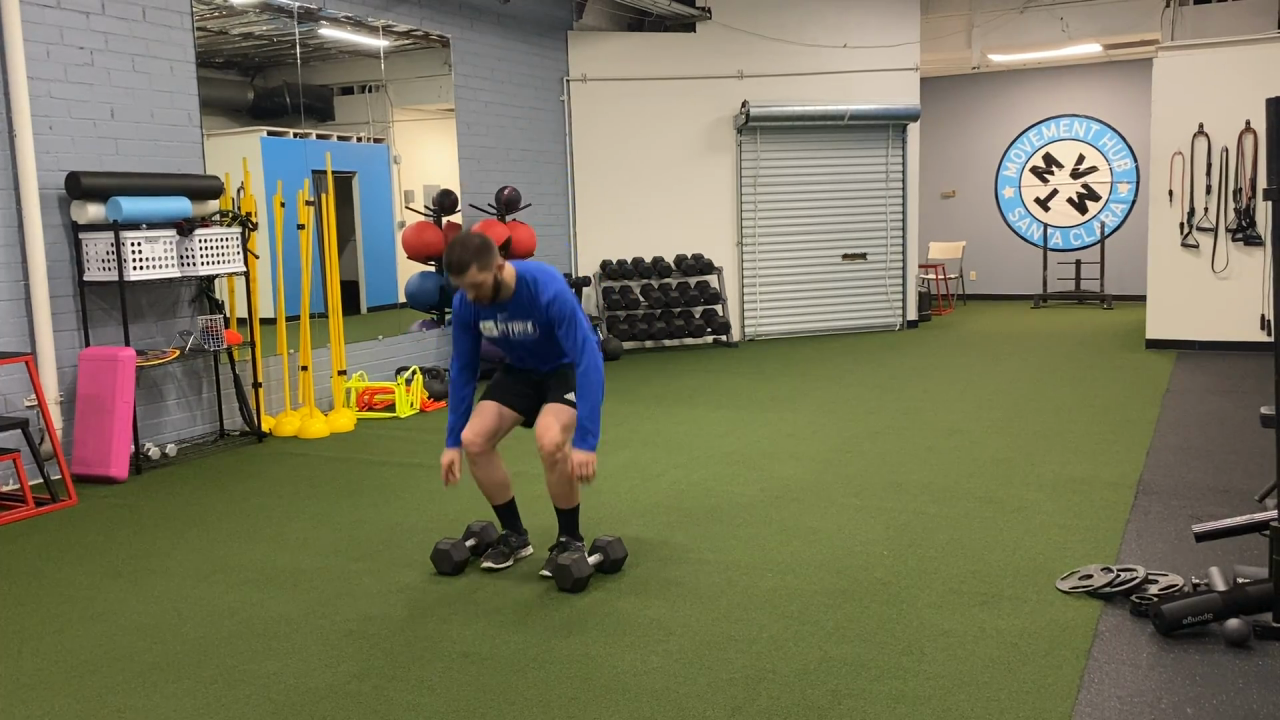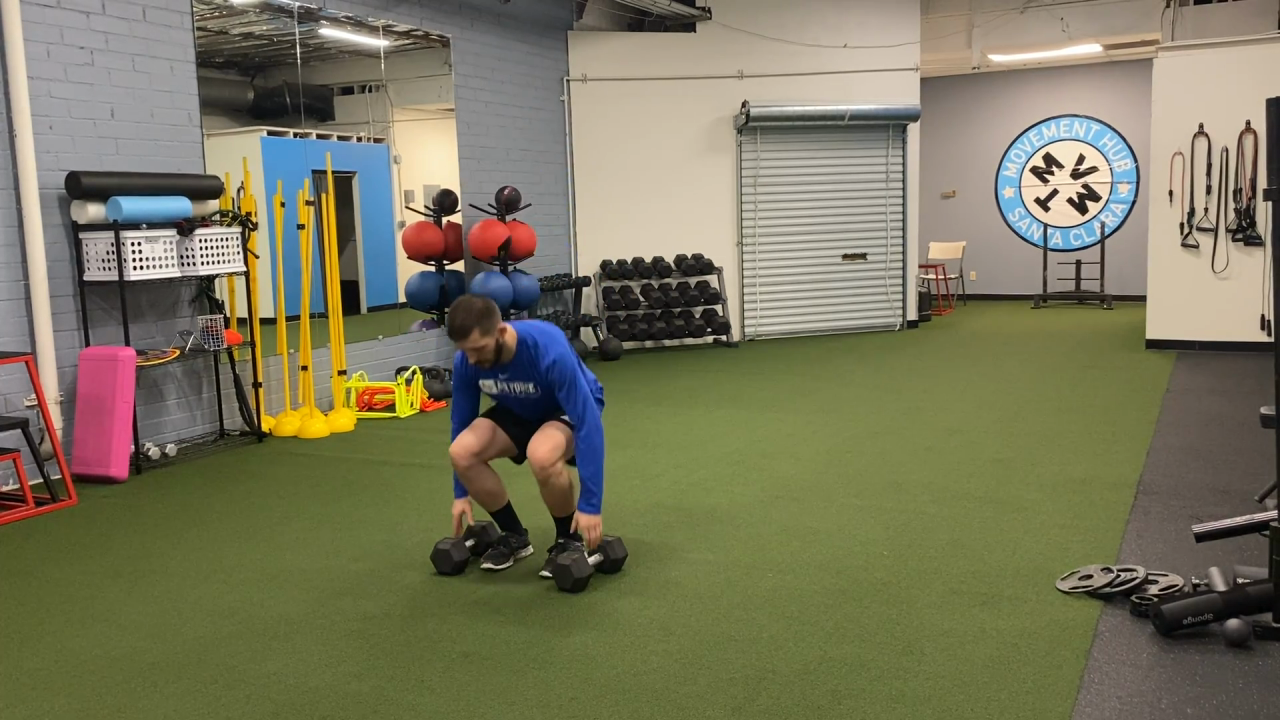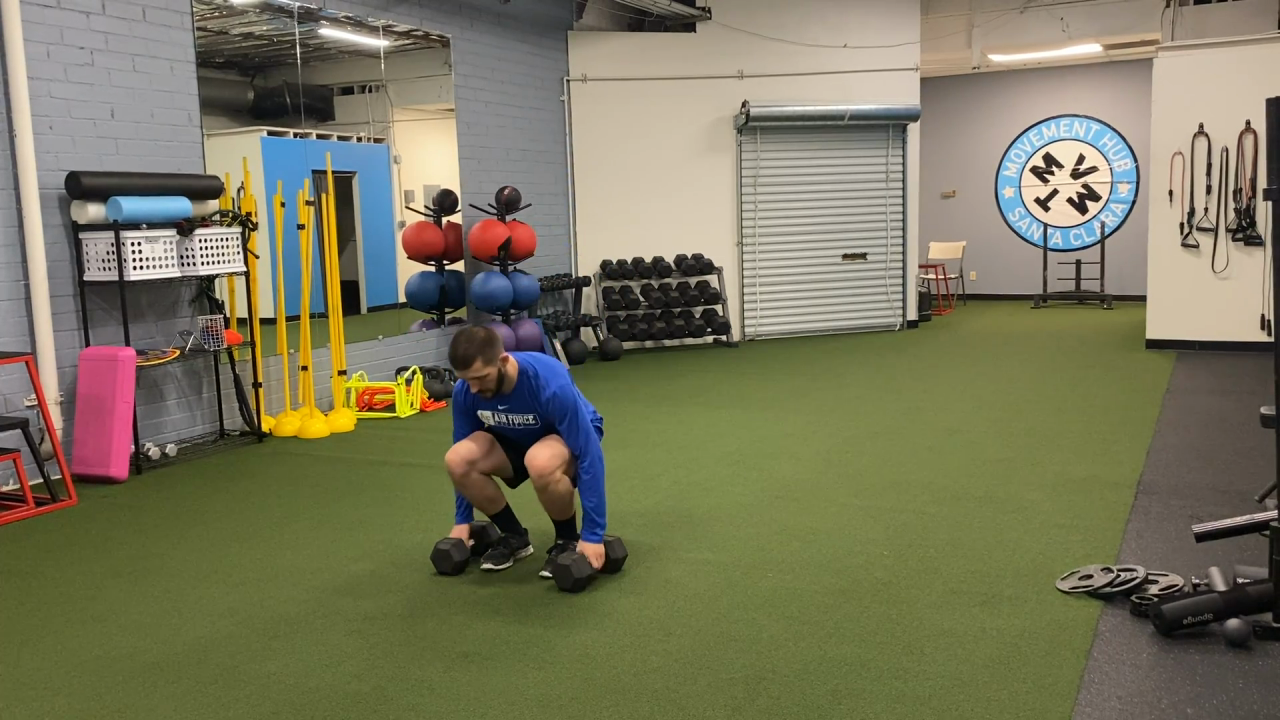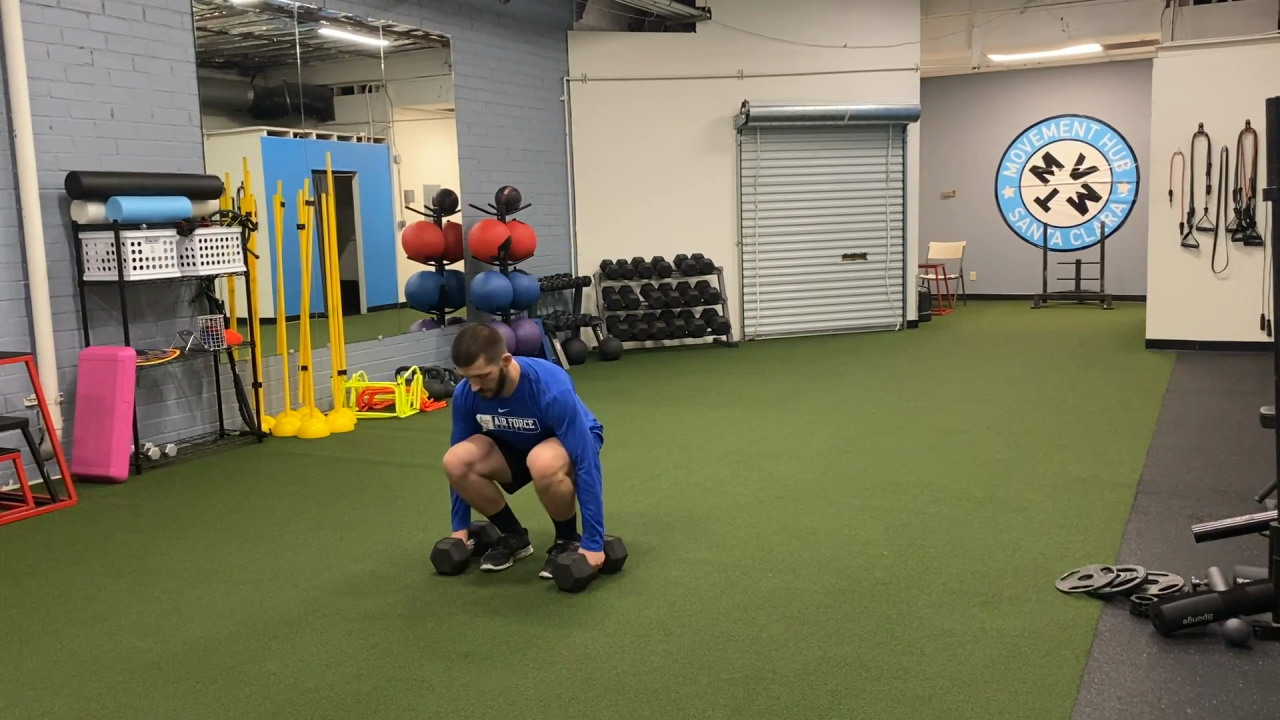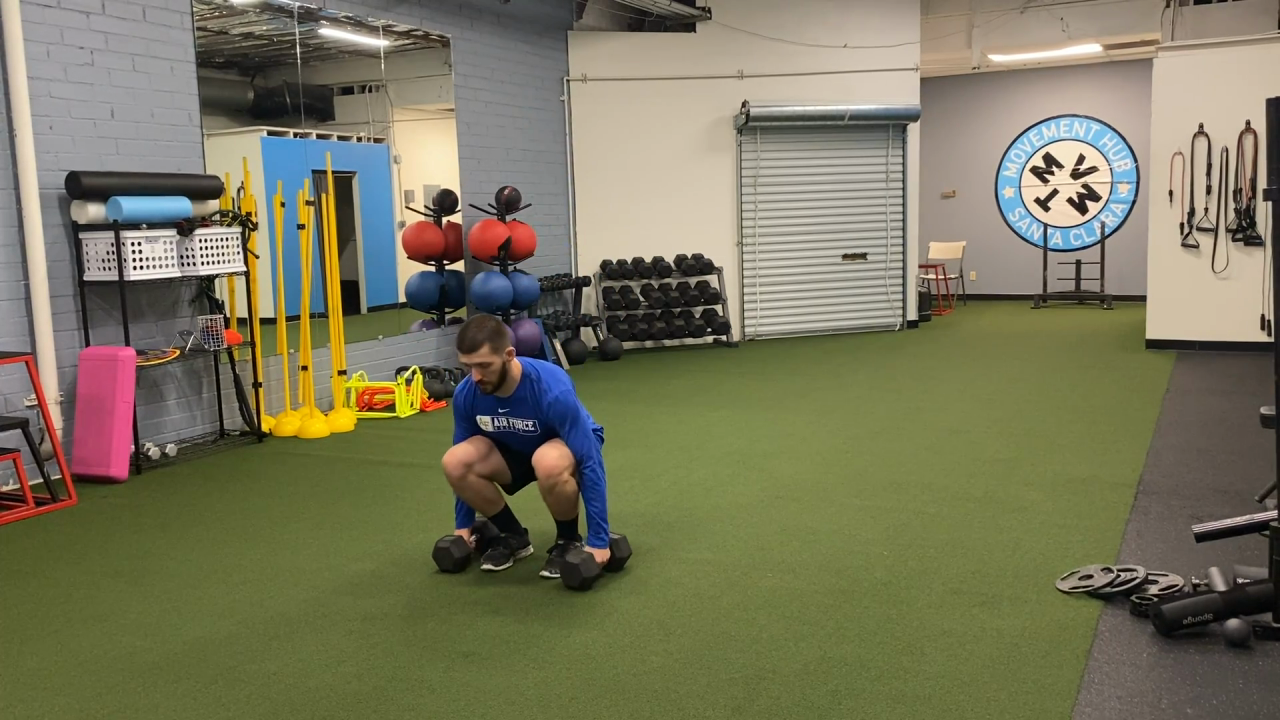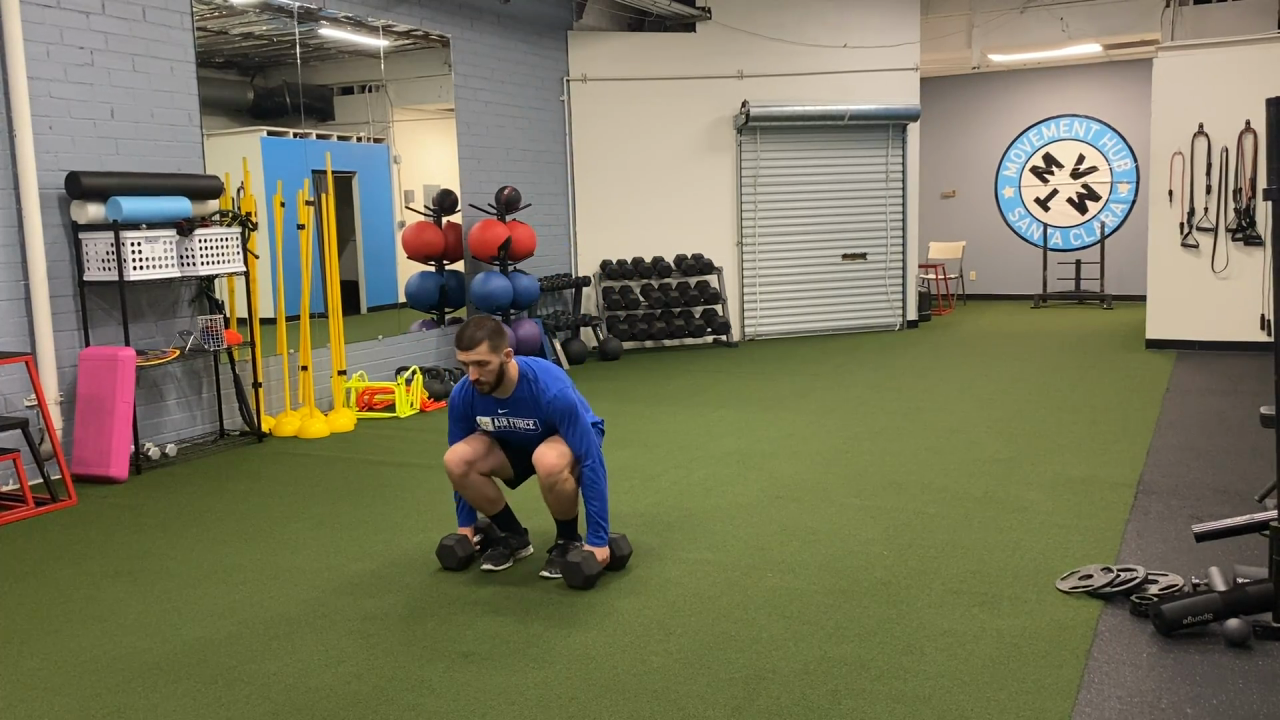
dt=0.2s
person 1, frame 1
left shoulder: (548, 291)
right shoulder: (466, 301)
left elbow: (588, 362)
right elbow: (463, 369)
left wrist: (585, 441)
right wrist: (453, 441)
left hip: (568, 366)
right hip: (520, 369)
left knee: (550, 441)
right knee: (475, 441)
left ankle: (570, 539)
right ankle: (514, 534)
person 1, frame 2
left shoulder: (549, 352)
right shoulder: (466, 361)
left elbow: (588, 425)
right elbow: (463, 421)
left wrist: (589, 506)
right wrist: (461, 492)
left hip: (571, 407)
right hip: (520, 411)
left knee: (542, 456)
right knee: (462, 453)
left ankle: (569, 540)
right ankle: (514, 535)
person 1, frame 3
left shoulder: (551, 385)
right shoulder: (465, 391)
left elbow: (590, 457)
right elbow: (463, 447)
left wrist: (592, 535)
right wrist: (462, 519)
left hip: (571, 436)
right hip: (518, 438)
left knee: (541, 464)
right knee: (456, 460)
left ankle: (567, 541)
right ankle: (513, 536)
person 1, frame 4
left shoulder: (552, 390)
right shoulder: (465, 395)
left elbow: (586, 463)
right elbow: (462, 462)
left wrist: (592, 543)
right wrist: (460, 526)
left hip: (573, 444)
right hip: (516, 445)
left knee: (543, 464)
right knee: (455, 462)
left ankle: (568, 540)
right ankle: (513, 536)
person 1, frame 5
left shoulder: (553, 391)
right shoulder: (466, 394)
left elbow: (590, 462)
right elbow: (464, 464)
left wrist: (598, 541)
right wrist: (463, 525)
left hip: (571, 447)
right hip: (515, 450)
left knee: (549, 464)
right knee: (454, 462)
left ankle: (569, 541)
right ankle: (513, 535)
person 1, frame 6
left shoulder: (552, 390)
right shoulder: (463, 395)
left elbow: (591, 461)
right elbow: (462, 455)
left wrist: (598, 539)
right wrist: (466, 524)
left hip: (571, 444)
right hip: (516, 444)
left knee: (549, 463)
right knee: (455, 461)
left ankle: (568, 541)
right ankle: (513, 536)
